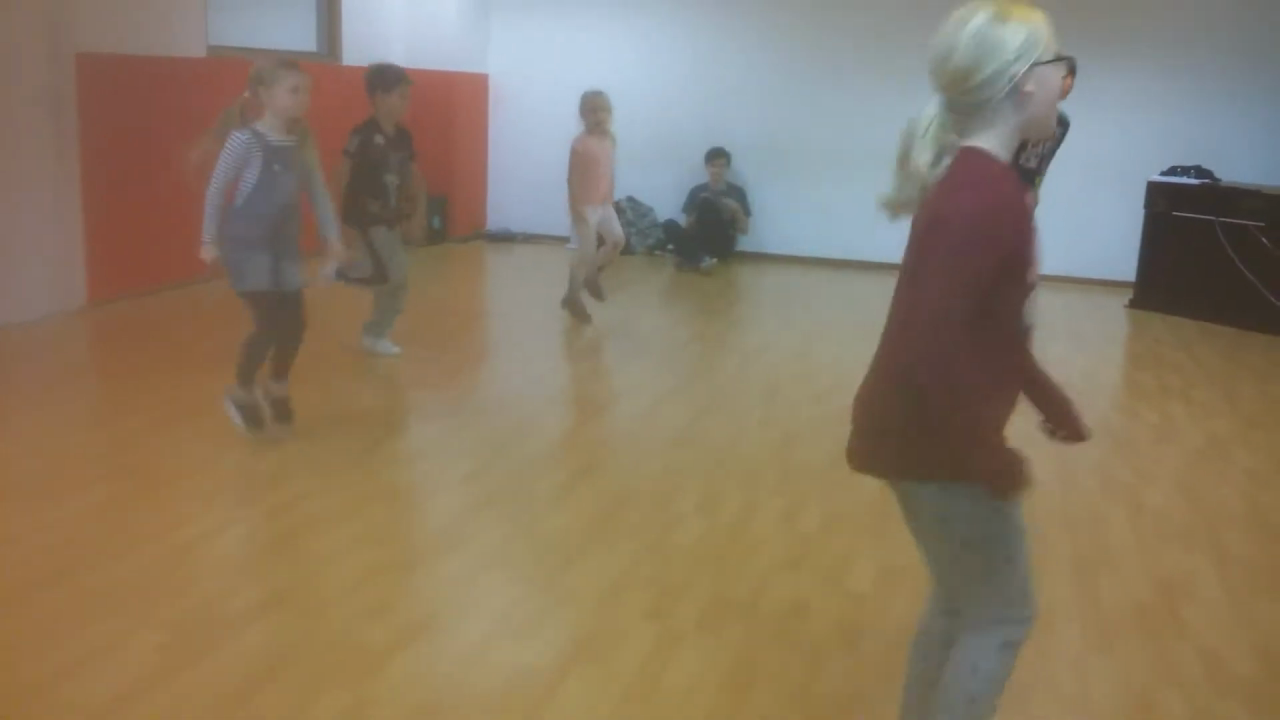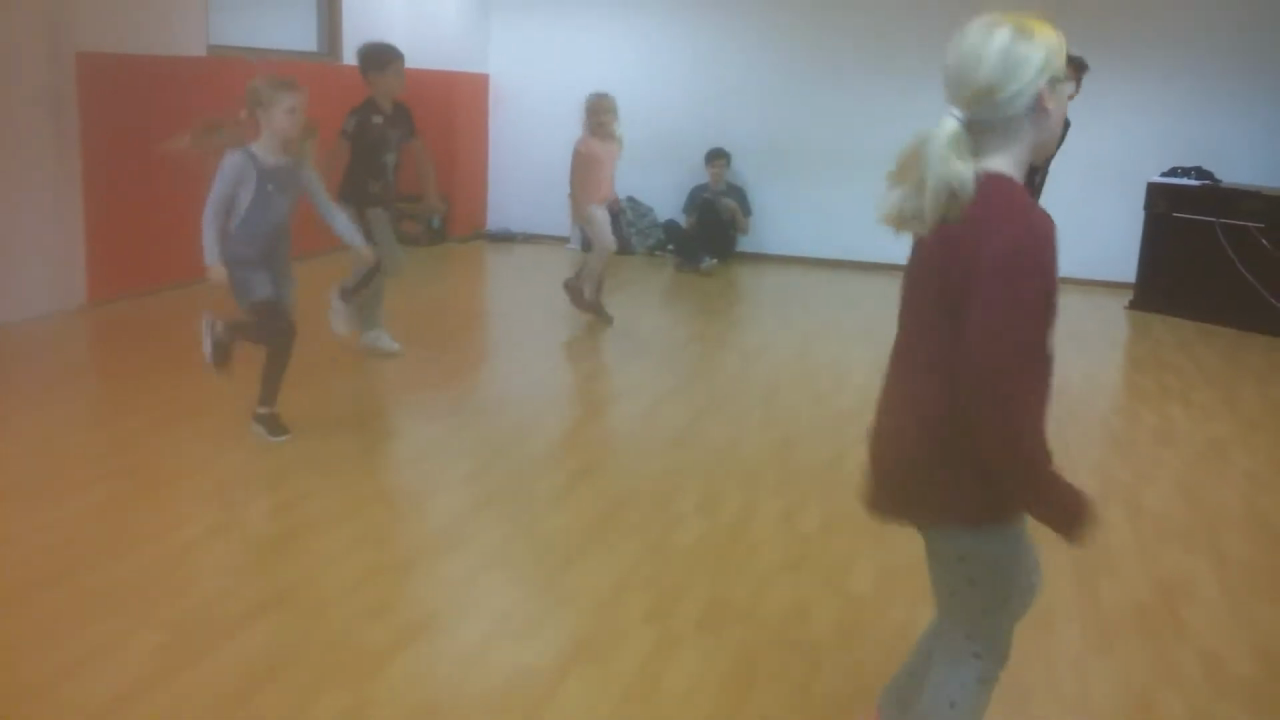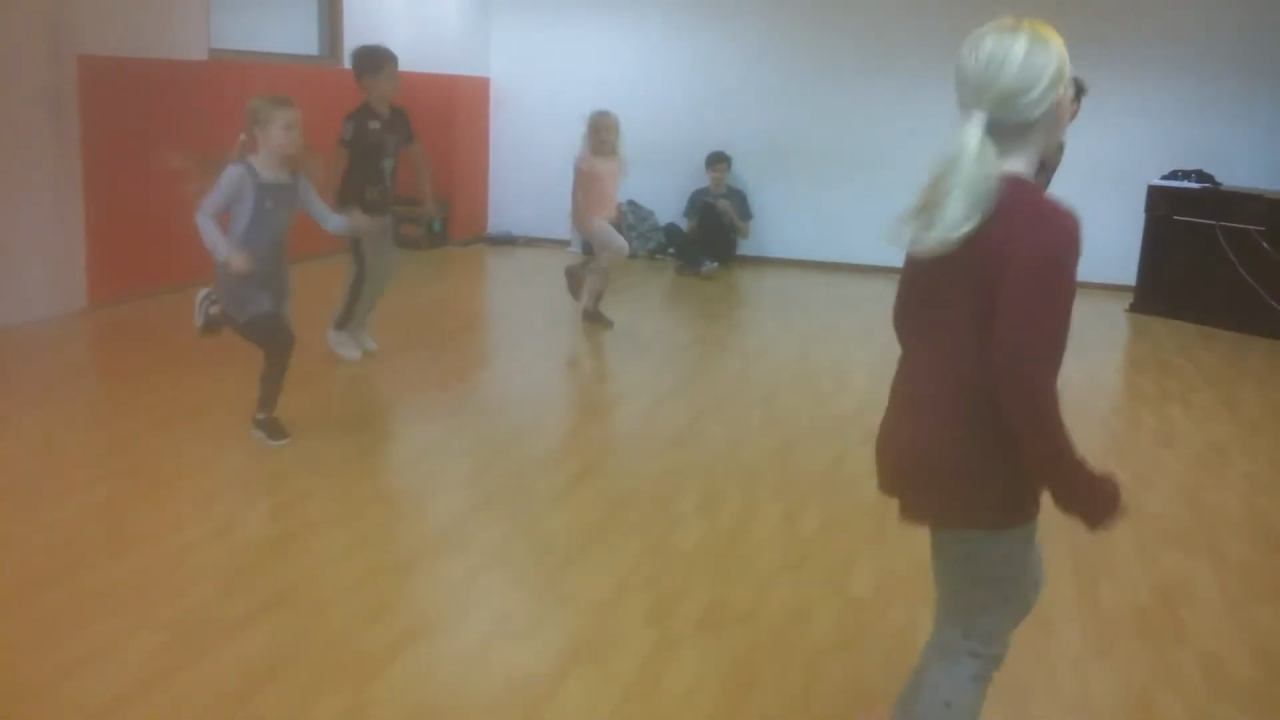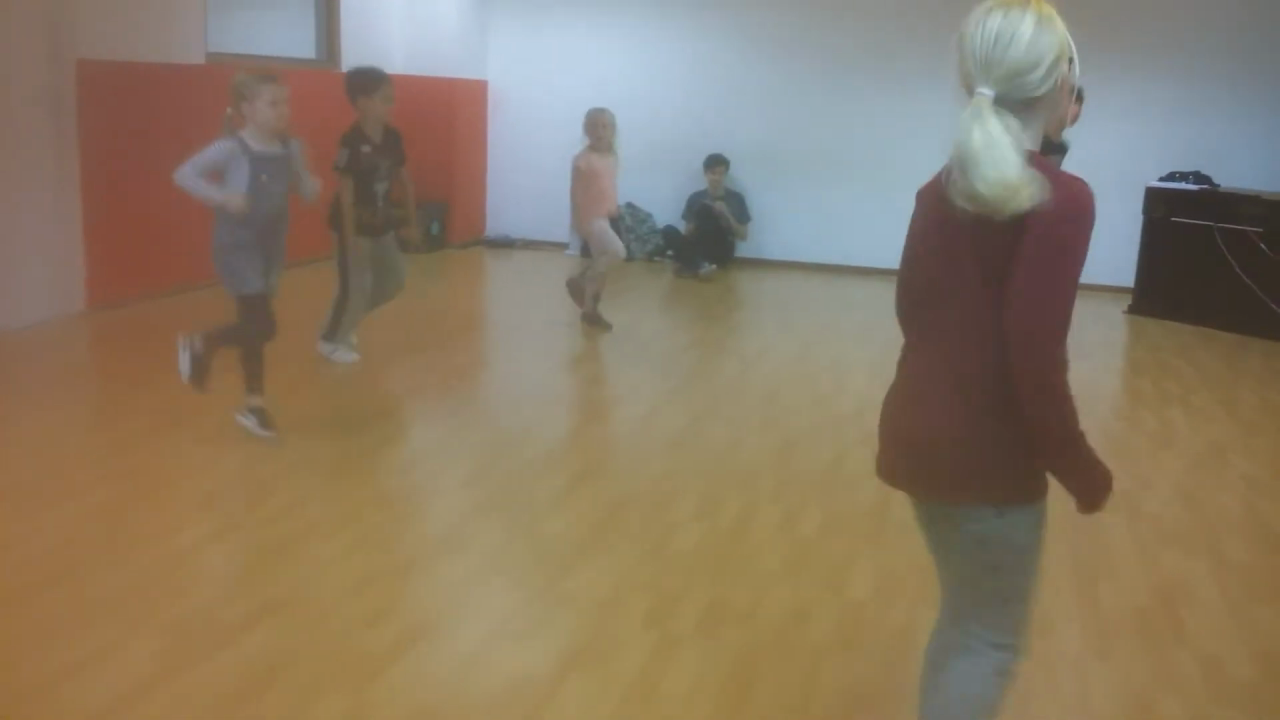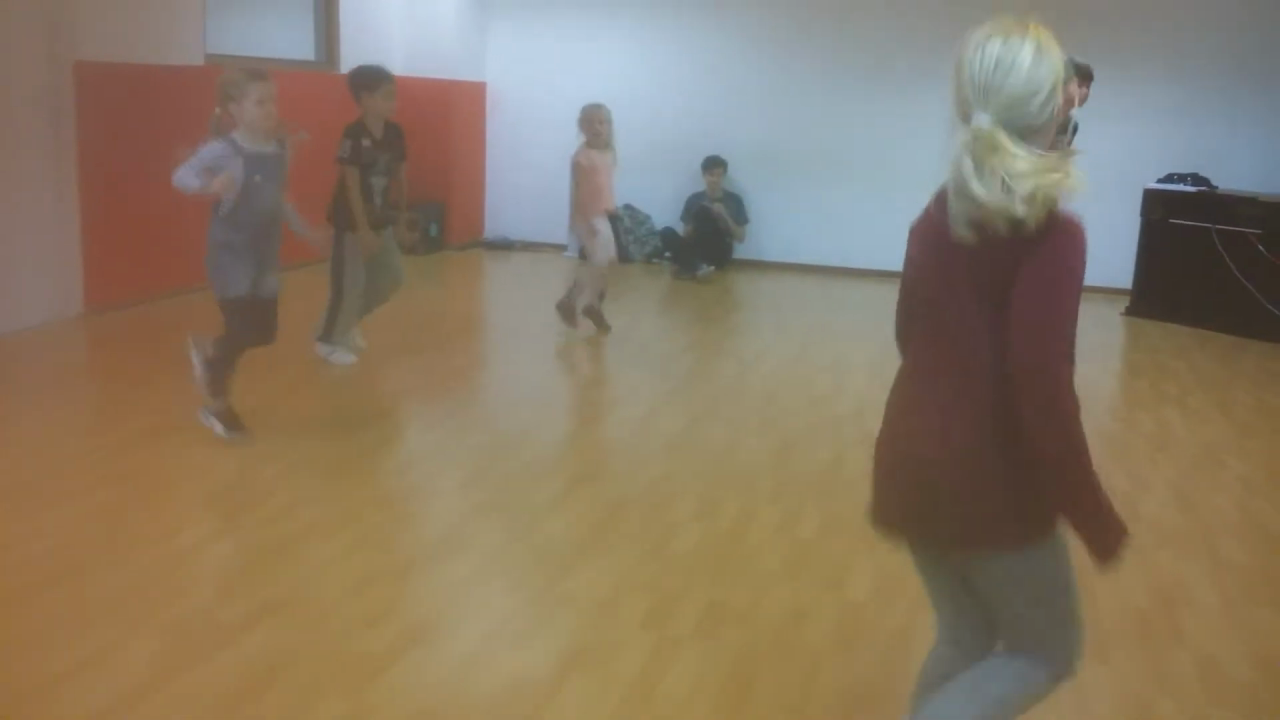
dt=0.1s
person 1, frame 1
left shoulder: (961, 180)
right shoulder: (990, 194)
right elbow: (933, 337)
left wrist: (1047, 397)
right wrist: (989, 454)
left hip: (934, 433)
right hip: (940, 445)
left knee: (964, 599)
right knee: (999, 620)
person 1, frame 2
left shoulder: (947, 202)
right shoulder: (1020, 227)
right elbow: (996, 380)
right wrist: (1050, 494)
left hip: (914, 444)
right hip: (961, 468)
left knee: (1009, 586)
right knee: (975, 643)
person 1, frame 3
left shoulder: (951, 206)
right shoulder: (1046, 227)
right elbow: (1023, 376)
right wrist: (1076, 486)
left hip: (921, 440)
right hip: (978, 464)
left knee: (1005, 594)
right knee: (972, 640)
person 1, frame 4
left shoulder: (940, 189)
right shoulder: (1061, 199)
right elbow: (1034, 349)
right wrist: (1080, 465)
left hip: (918, 430)
right hip: (987, 448)
left knee: (969, 611)
right knee: (992, 636)
person 1, frame 5
left shoulder: (936, 217)
right shoulder: (1050, 234)
right elbow: (1041, 382)
right wrist: (1092, 513)
left hip: (911, 468)
right hip: (989, 485)
left knee: (965, 640)
right knee: (1046, 652)
person 2, frame 1
left shoulder: (302, 142)
right shoulder: (244, 140)
left elbow: (318, 191)
right elbow: (216, 190)
left wrist: (333, 236)
right wrist: (210, 240)
left hip: (285, 244)
right hip: (248, 244)
left knee: (294, 323)
right knee: (272, 323)
left ankle: (277, 389)
right ankle: (241, 394)
person 2, frame 2
left shoulder: (299, 164)
right shoulder: (240, 160)
left elbow: (329, 208)
right elbow: (213, 210)
left wrist: (359, 242)
right wrist: (213, 257)
left hip: (276, 261)
right hip: (242, 262)
left knee: (275, 336)
right knee: (281, 331)
person 2, frame 3
left shoulder: (295, 180)
right shoulder: (239, 174)
left elbow: (326, 219)
right elbow: (203, 216)
left wrist: (351, 223)
right wrist: (227, 253)
left hip: (274, 275)
right hip: (241, 276)
left knee: (275, 343)
right knee: (281, 341)
person 2, frame 4
left shoulder: (289, 148)
right shoulder: (231, 148)
left elbow: (302, 184)
right elbow: (182, 175)
left wrist: (312, 187)
right wrist: (222, 198)
left hip: (271, 249)
right hip: (238, 249)
left knee: (255, 326)
right knee: (260, 324)
left ankle: (199, 344)
right ankle: (254, 403)
person 2, frame 5
left shoulder: (280, 148)
right shoulder: (223, 149)
right elbow: (182, 177)
left wrist: (303, 228)
right wrist: (210, 187)
left hip: (265, 251)
right hip: (230, 250)
left knee: (265, 330)
right knee: (240, 330)
left ankle: (207, 353)
right ankle: (216, 404)
person 3, frame 1
left shoulder: (403, 137)
right shoulder: (363, 135)
left elbow: (414, 178)
right elbow: (342, 176)
left wrist: (418, 214)
left hip: (390, 218)
right hip: (365, 217)
left knee: (398, 281)
right knee: (393, 274)
left ankle: (375, 335)
right ankle: (338, 272)
person 3, frame 2
left shoulder: (401, 113)
right shoulder: (360, 116)
left elbow: (420, 152)
right elbow: (338, 155)
left wrist: (431, 192)
left hip: (383, 198)
right hip: (360, 198)
left knee: (389, 260)
right knee: (388, 259)
left ankle: (372, 328)
right ankle: (344, 297)
person 3, frame 3
left shoulder: (399, 117)
right shoulder: (357, 121)
left elbow: (417, 156)
right elbow: (340, 164)
left wrist: (427, 197)
right wrist: (337, 210)
left hip: (382, 204)
right hip: (359, 205)
left knee: (381, 269)
right knee: (371, 271)
left ankle: (354, 328)
right ankle: (340, 332)
person 3, frame 4
left shoulder: (393, 138)
right shoulder: (351, 144)
left elbow: (405, 179)
right elbow: (345, 191)
left wrist: (411, 221)
right wrist: (350, 235)
left hip: (382, 223)
right hip: (354, 226)
left knee: (395, 278)
right knee: (356, 286)
left ankle: (347, 322)
right ankle: (330, 340)
person 3, frame 5
left shoulder: (395, 134)
right shoulder: (353, 137)
left elbow: (400, 178)
right elbow: (351, 186)
left wrist: (401, 219)
right wrist: (362, 229)
left hip: (380, 220)
right hip: (350, 222)
left knee: (392, 276)
right knee: (349, 285)
left ankle: (351, 322)
right ankle: (328, 342)
person 4, frame 1
left shoulder: (610, 140)
right shoulder: (580, 143)
right elbow: (571, 177)
left wrist: (610, 197)
right wrist: (575, 206)
left hip: (604, 203)
right hip: (585, 204)
left knee: (617, 240)
right knee: (586, 252)
left ankle: (591, 275)
right ankle: (572, 297)
person 4, frame 2
left shoulder: (615, 142)
right shoulder: (584, 144)
right elbow: (574, 177)
left wrist: (613, 197)
right wrist: (578, 205)
left hip: (602, 203)
right hip: (586, 204)
left knee: (604, 251)
right knee: (606, 246)
left ankle: (593, 298)
right ankle: (576, 282)
person 4, frame 3
left shoulder: (616, 159)
right shoulder: (585, 161)
right elbow: (576, 193)
left wrist: (614, 213)
right wrist: (581, 221)
left hip: (604, 219)
right hip: (589, 219)
left knee: (603, 264)
right knee: (621, 248)
left ankle: (591, 308)
right ankle: (579, 271)
person 4, frame 4
left shoulder: (612, 156)
right shoulder: (583, 160)
right elbow: (575, 192)
left wrist: (612, 213)
right wrist: (579, 222)
left hip: (604, 217)
right hip: (589, 219)
left knee: (603, 261)
right knee: (618, 253)
left ankle: (591, 310)
right ankle: (581, 281)
person 4, frame 5
left shoulder: (610, 152)
right shoulder: (582, 156)
right elbow: (577, 190)
right wrist: (585, 219)
left hip: (602, 215)
right hip: (586, 217)
left knee: (605, 261)
right knee: (599, 261)
left ankle: (593, 306)
right ankle: (569, 302)
